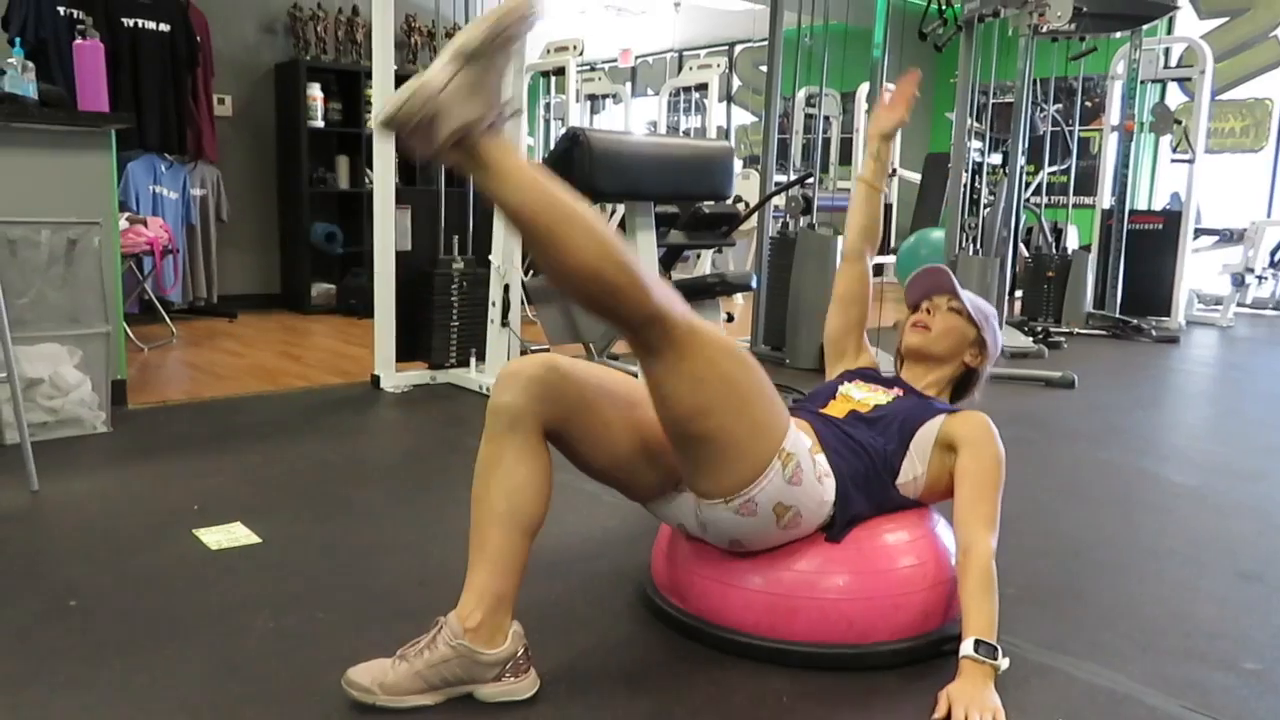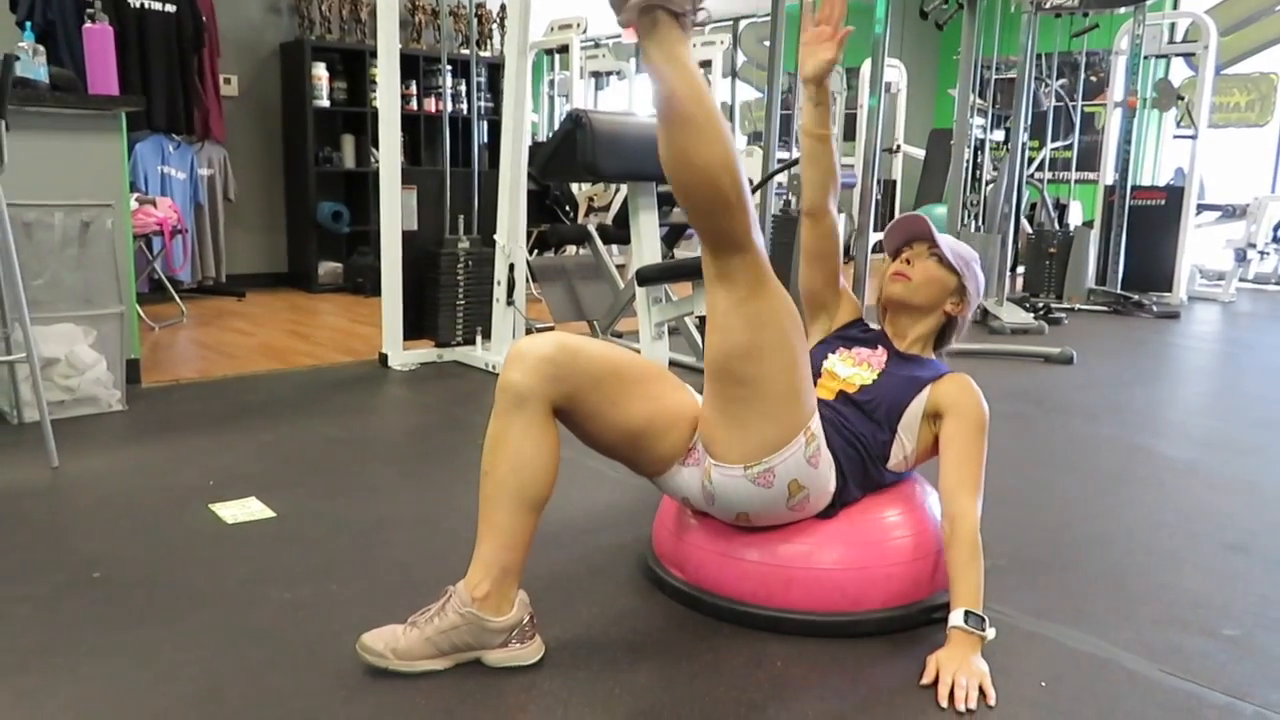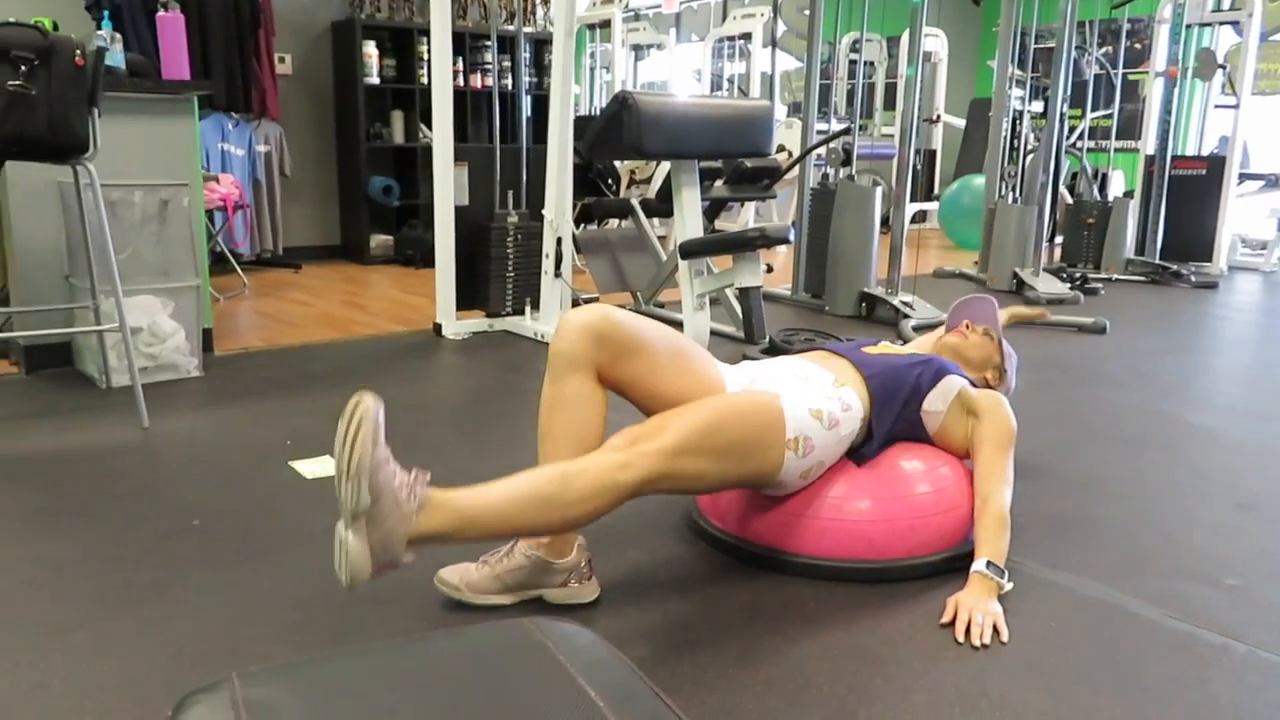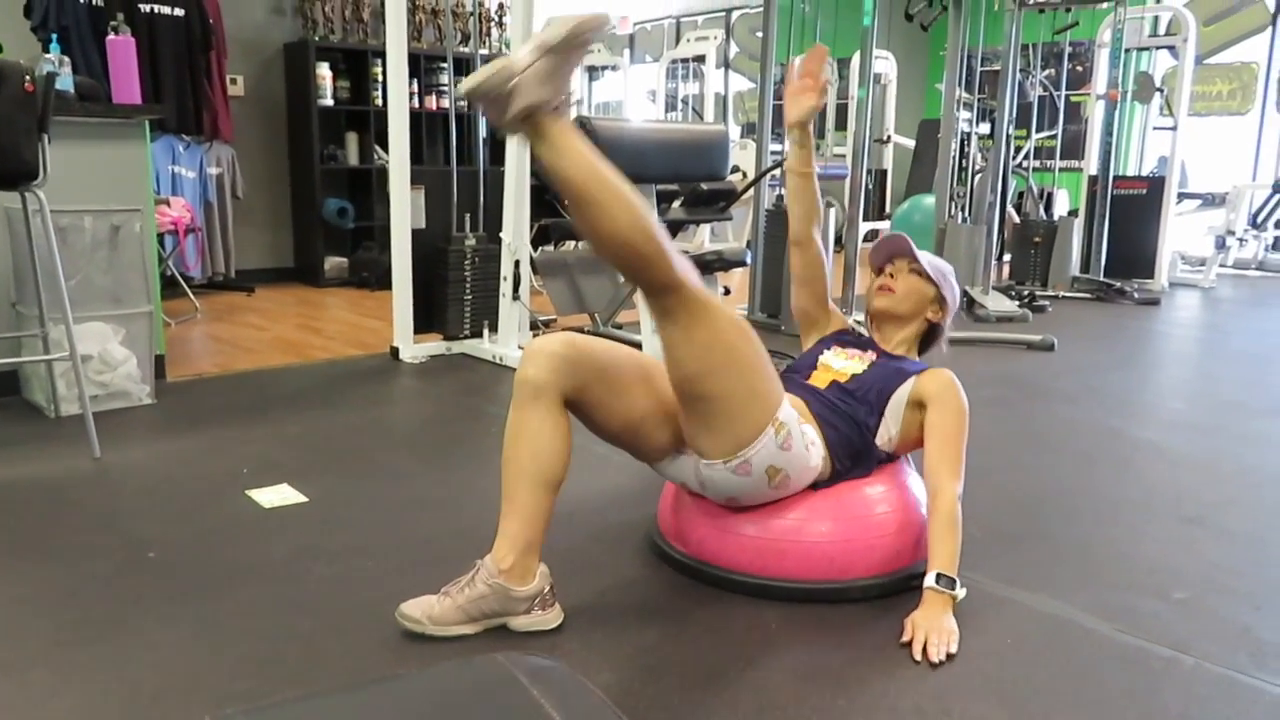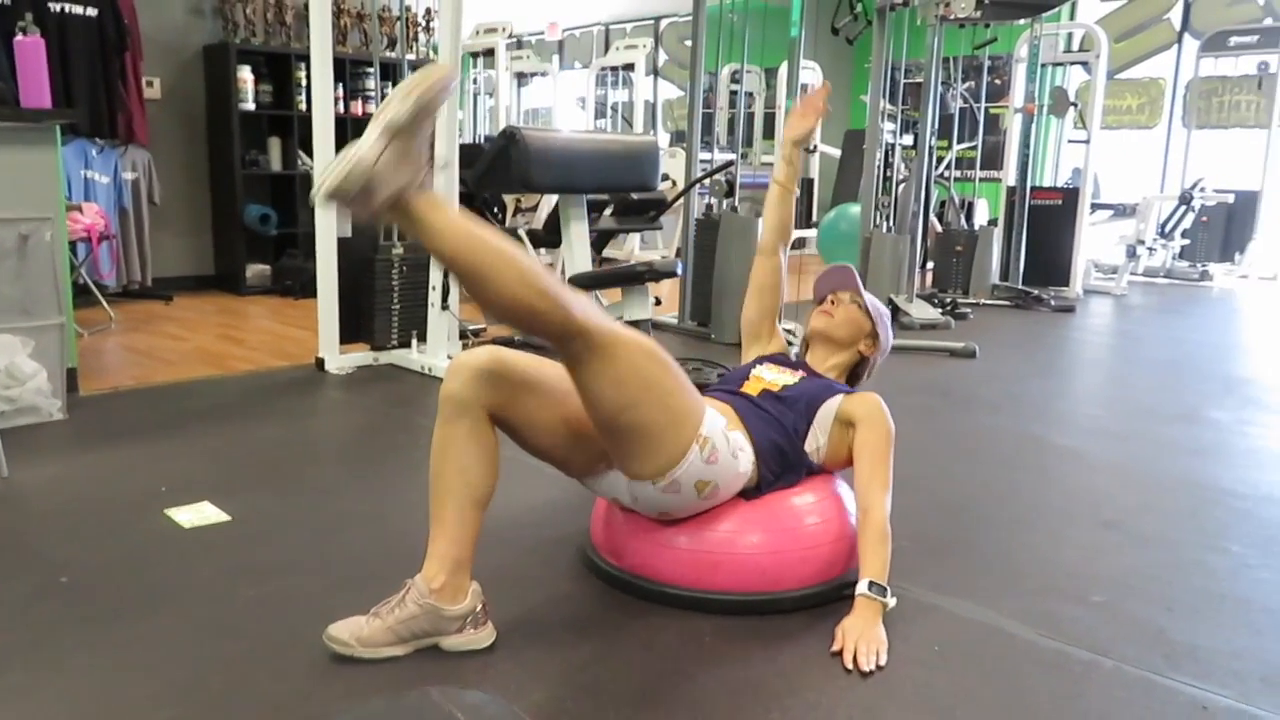
dt=1s
person 1, frame 1
left shoulder: (967, 432)
right shoulder: (860, 373)
left elbow: (978, 544)
right elbow: (855, 260)
right wrist: (876, 147)
left hip: (784, 488)
right hip: (714, 486)
left knee: (647, 304)
right knee: (526, 386)
left ankle: (472, 133)
right ankle: (483, 641)
person 1, frame 2
left shoulder: (951, 394)
right shoulder: (845, 329)
left elbow: (963, 514)
right elbow: (817, 214)
left wrist: (966, 637)
right wrist: (816, 89)
left hip: (783, 472)
right hip: (716, 458)
left knee: (732, 239)
right knee: (536, 364)
right ankle: (491, 609)
person 1, frame 3
left shoulder: (981, 406)
right shoulder: (912, 366)
left elbow: (995, 494)
left wrist: (985, 579)
right wrist: (993, 311)
left hip: (817, 410)
right hip: (753, 380)
left knee: (631, 458)
right knee: (585, 330)
left ankle: (411, 514)
right ankle: (553, 553)
person 1, frame 4
left shoulder: (934, 388)
right shoulder: (834, 336)
left elbow: (946, 491)
right elbow: (805, 238)
left wrist: (939, 598)
right wrist: (800, 134)
left hip: (770, 452)
right hip: (711, 444)
left knee: (666, 277)
right knee: (549, 357)
left ankle: (542, 113)
right ankle: (515, 579)
person 1, frame 5
left shoulder: (859, 410)
right shoulder: (767, 351)
left elbow: (875, 509)
right elbow: (769, 250)
left wrist: (870, 604)
right wrist: (791, 152)
left hip: (707, 453)
right hip: (636, 454)
left knee: (566, 317)
right knee: (473, 376)
left ankle: (403, 195)
right ankle: (445, 600)
